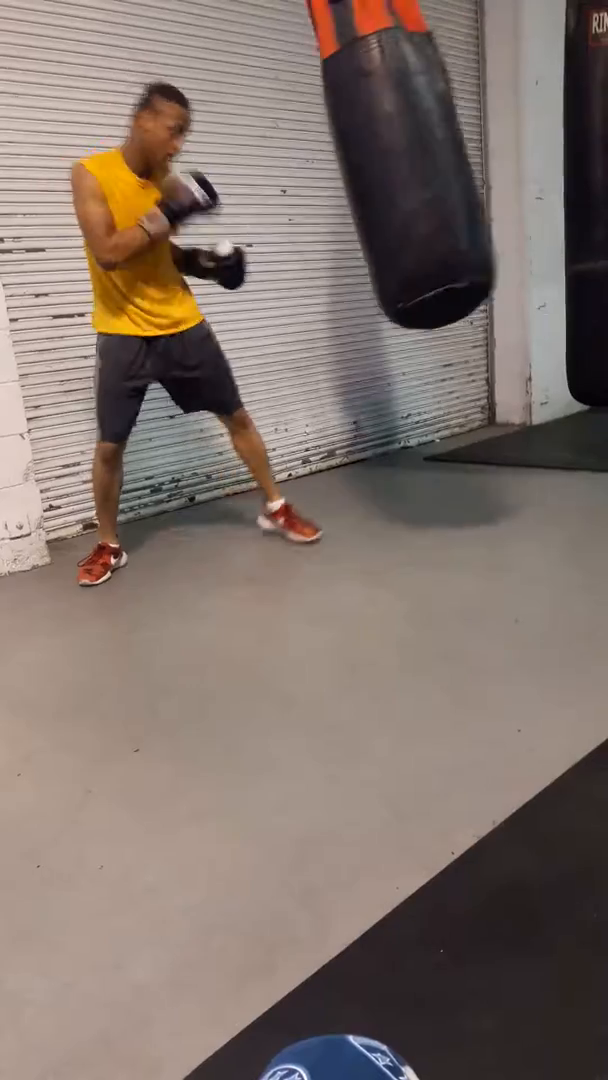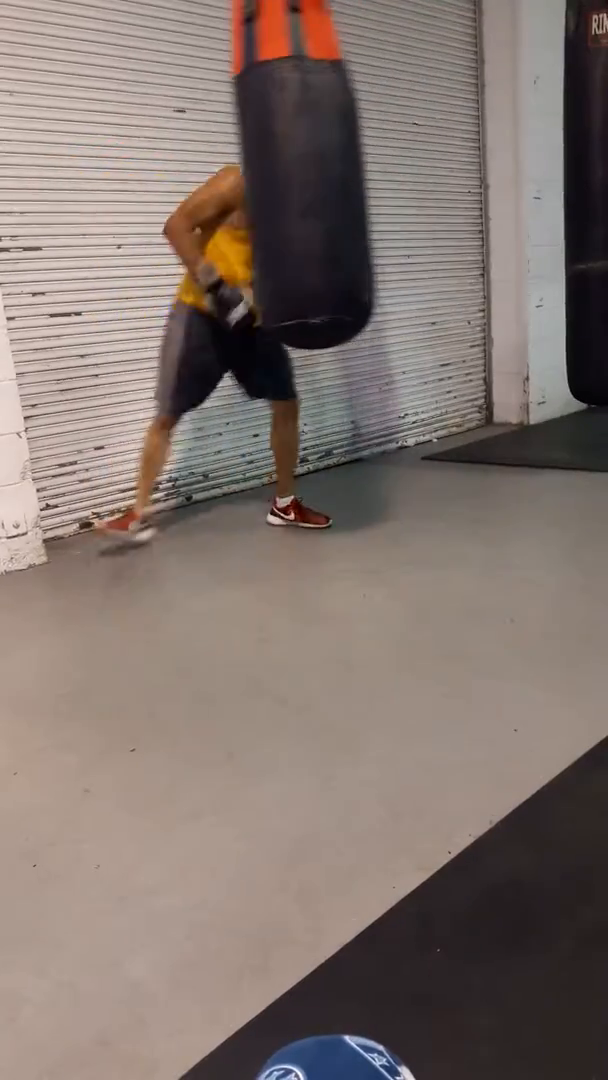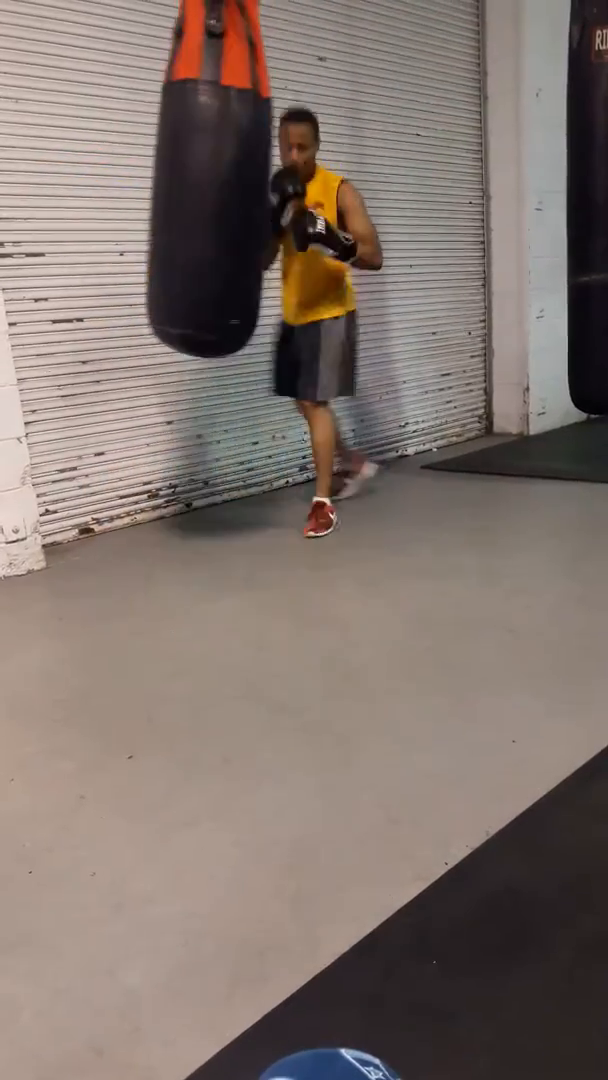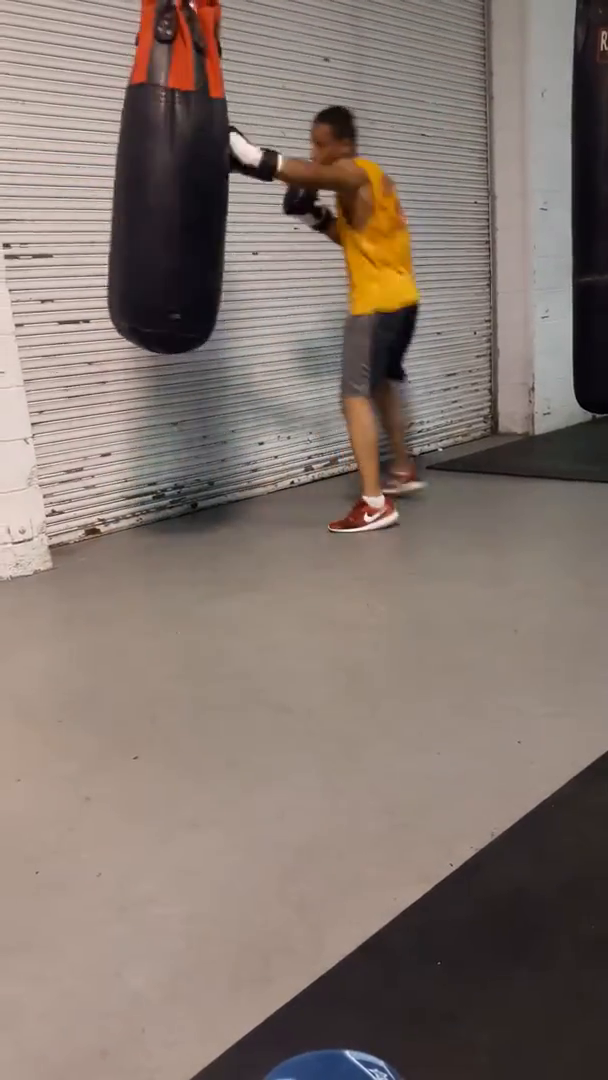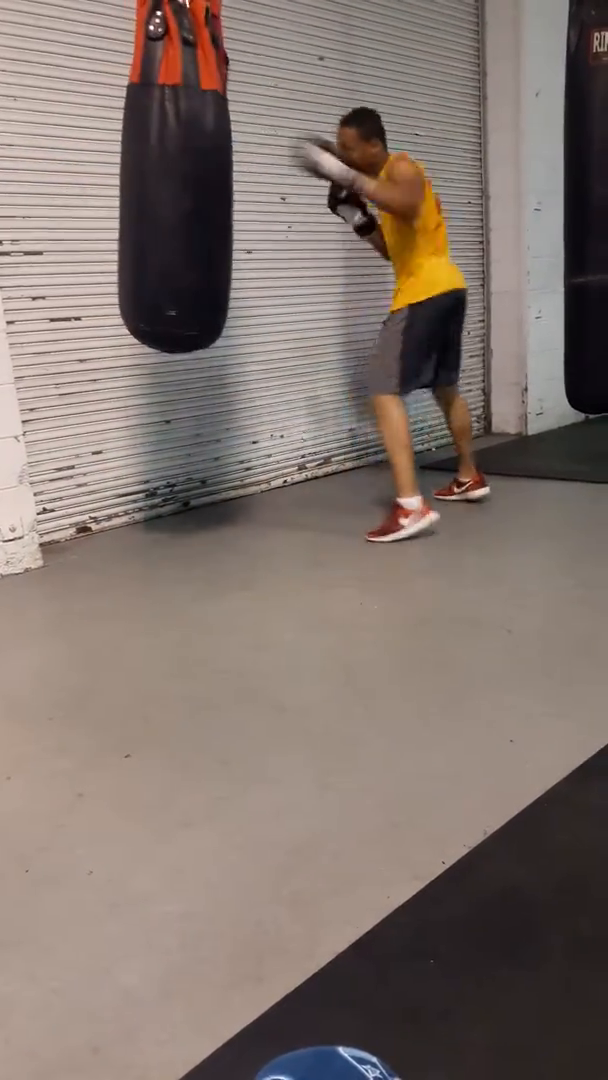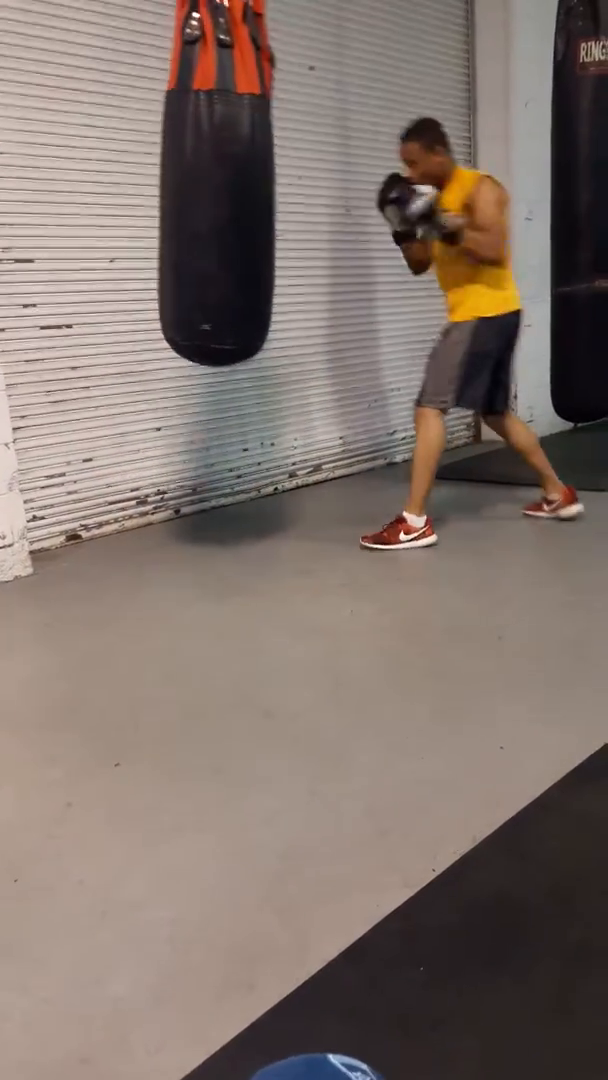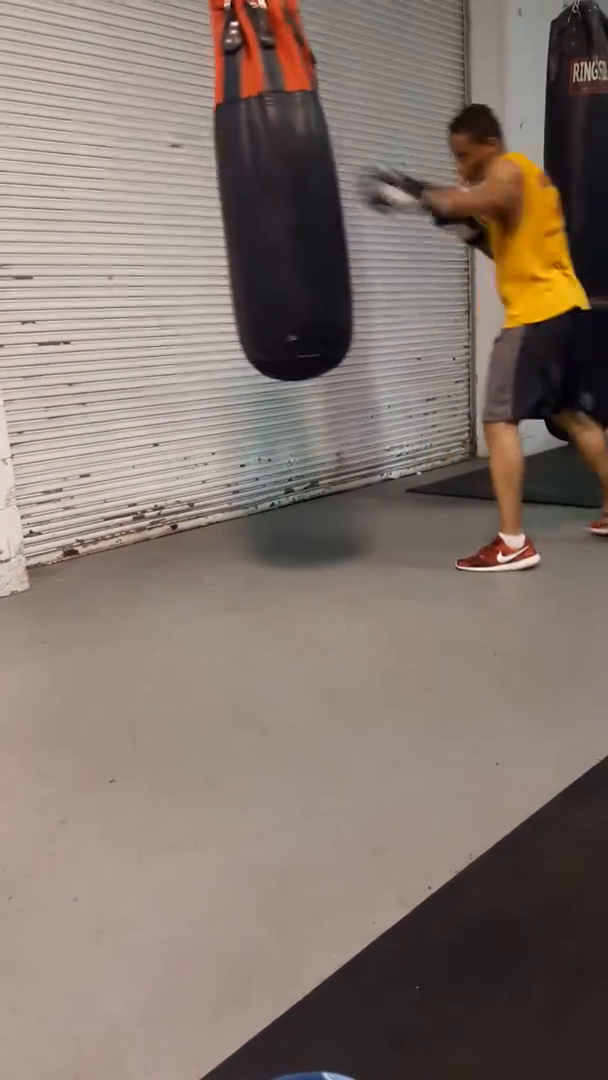
dt=0.4s
person 1, frame 1
left shoulder: (171, 180)
right shoulder: (91, 174)
right elbow: (107, 254)
left wrist: (203, 259)
right wrist: (164, 213)
left hip: (182, 323)
right hip: (124, 333)
left knee: (234, 414)
right knee: (110, 444)
left ankle: (276, 509)
right ankle: (109, 544)
person 1, frame 2
right shoulder: (239, 183)
right elbow: (177, 227)
right wrist: (215, 285)
left hip: (248, 319)
right hip: (202, 312)
left knee: (286, 404)
right knee: (169, 413)
left ankle: (284, 502)
right ankle: (138, 511)
person 1, frame 3
left shoulder: (339, 189)
right shoulder: (279, 192)
left elbow: (373, 256)
right elbow: (262, 260)
left wrist: (334, 239)
right wrist: (277, 217)
left hip: (331, 313)
right hip: (293, 317)
left knee: (315, 401)
right knee: (307, 399)
left ankle: (324, 500)
right ankle: (352, 463)
person 1, frame 4
left shoulder: (353, 173)
right shoulder: (365, 178)
left elbow: (304, 174)
left wrist: (254, 157)
right wrist: (318, 218)
left hip: (379, 303)
right hip: (399, 300)
left knee: (356, 397)
right knee: (384, 385)
left ankle: (374, 504)
right ankle: (401, 472)
person 1, frame 5
left shoulder: (400, 170)
right shoulder: (388, 180)
left elbow: (403, 219)
left wrist: (347, 174)
right wrist: (358, 219)
left hip: (425, 299)
right hip: (447, 293)
left knee: (384, 396)
right knee: (444, 388)
left ankle: (411, 507)
right ankle: (468, 478)
person 1, frame 6
left shoulder: (481, 188)
right shoulder: (440, 199)
left elbow: (496, 252)
right elbow: (417, 265)
left wrist: (446, 227)
right wrist: (403, 226)
left hip: (485, 315)
right hip: (480, 316)
left knee: (429, 408)
right knee: (496, 412)
left ankle: (414, 520)
right ankle: (558, 494)
person 1, frame 7
left shoulder: (507, 170)
right shoulder: (527, 176)
left elbow: (473, 201)
left wrist: (418, 195)
right wrist: (481, 232)
left hip: (537, 312)
right hip: (565, 308)
left knee: (499, 420)
right knee: (570, 414)
left ankle: (513, 542)
